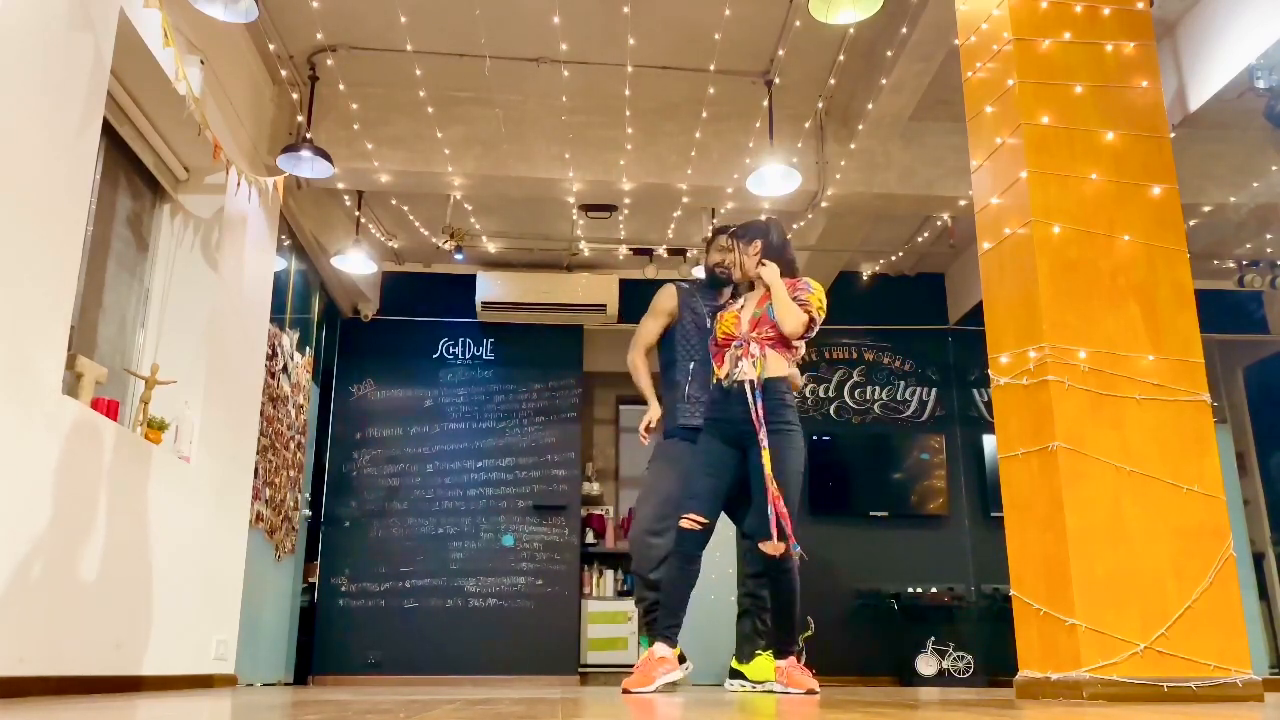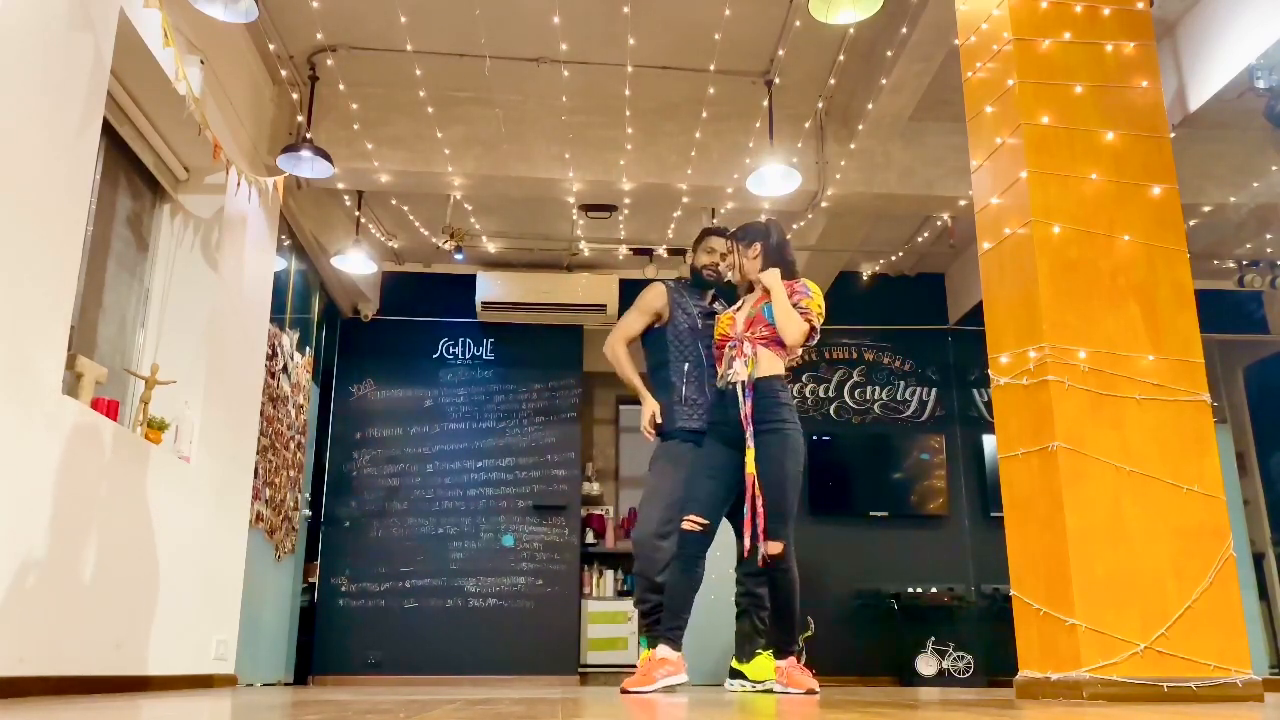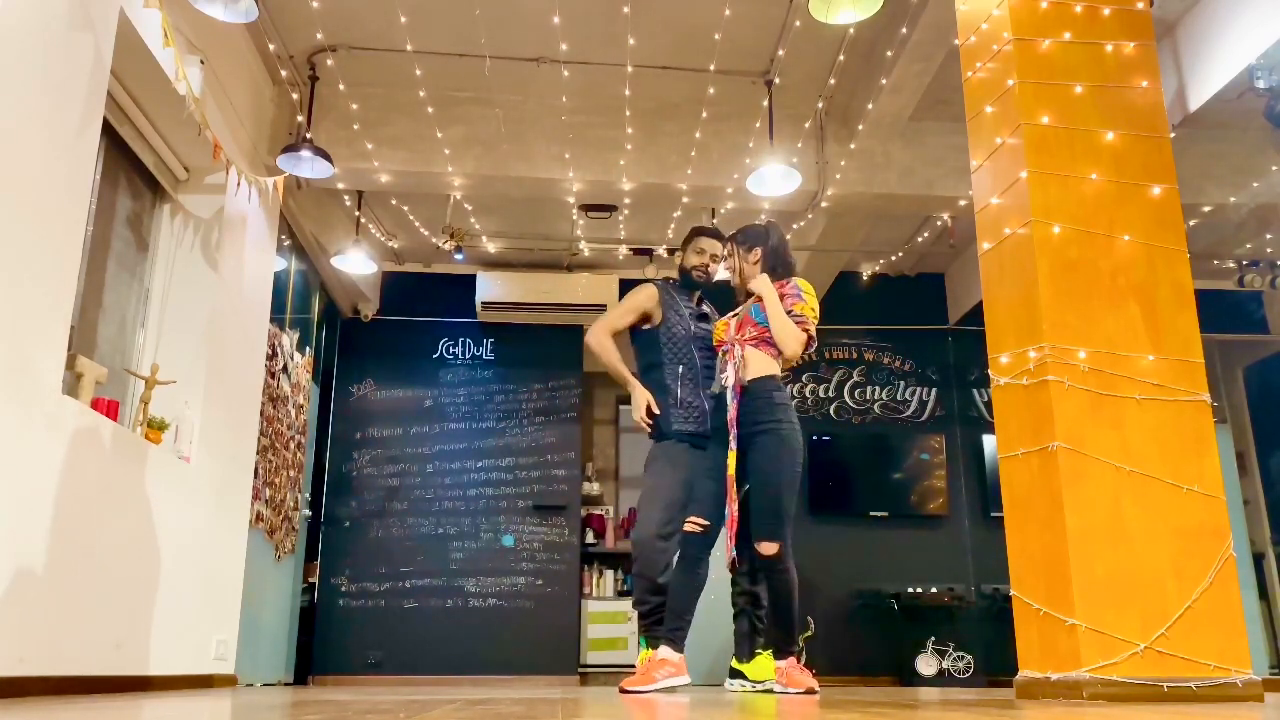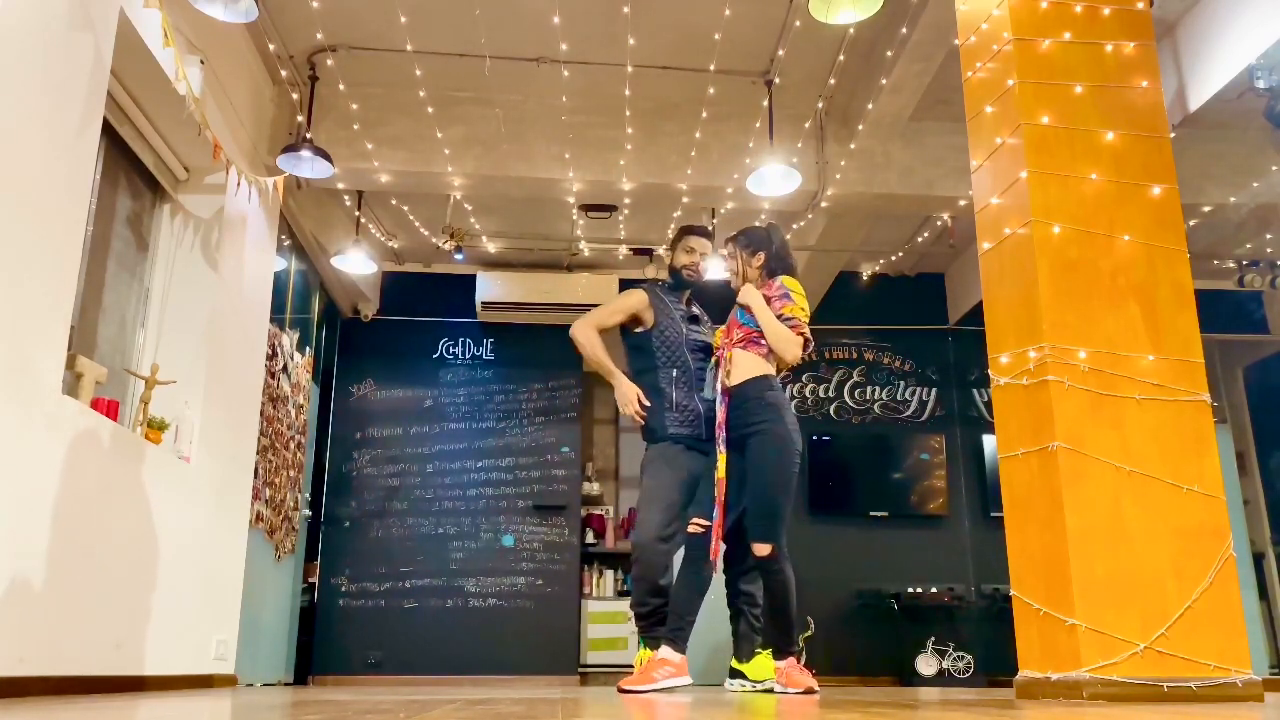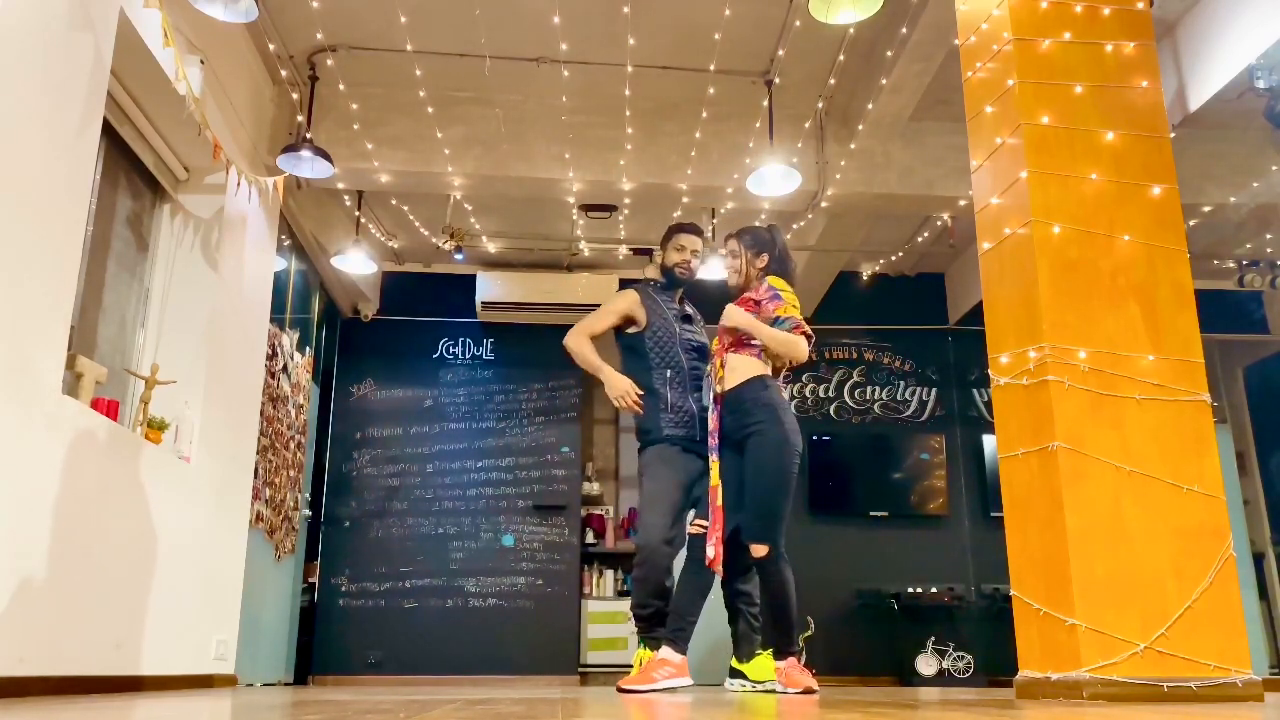
dt=0.2s
person 1, frame 1
left shoulder: (803, 289)
right shoulder: (731, 309)
left elbow: (793, 327)
left wrist: (775, 279)
left hip: (773, 415)
right hip: (720, 419)
left knee: (775, 543)
right knee: (688, 532)
left ankle: (786, 661)
right ankle: (663, 652)
person 1, frame 2
left shoulder: (800, 291)
right shoulder: (733, 310)
left elbow: (794, 337)
left wrist: (775, 285)
left hip: (771, 415)
right hip: (723, 420)
left knee: (773, 543)
right knee: (691, 534)
left ankle: (787, 661)
right ankle: (667, 654)
person 1, frame 3
left shoulder: (793, 290)
right shoulder: (736, 314)
left elbow: (792, 347)
left wrist: (767, 291)
left hip: (768, 415)
right hip: (726, 422)
left knee: (769, 545)
right knee: (695, 535)
left ankle: (787, 661)
right ankle: (670, 654)
person 1, frame 4
left shoulder: (782, 288)
right shoulder: (742, 311)
left elbow: (791, 352)
left wrist: (755, 301)
left hip: (764, 417)
right hip: (730, 424)
left knee: (764, 546)
right knee: (700, 536)
left ankle: (786, 660)
right ankle: (671, 654)
person 1, frame 5
left shoulder: (771, 290)
right shoulder: (743, 305)
left elbow: (800, 350)
left wrist: (743, 320)
left hip: (764, 420)
right hip: (732, 428)
left knee: (761, 547)
right knee: (719, 542)
left ankle: (787, 660)
person 2, frame 1
right shoulder: (676, 296)
left elbow: (793, 377)
right elbow: (637, 350)
right wrist: (653, 402)
right hip: (685, 438)
right knee: (649, 534)
left ankle: (750, 657)
person 2, frame 2
left shoulder: (729, 315)
right shoulder: (663, 295)
right elbow: (615, 343)
right wrist: (646, 397)
right hip: (682, 440)
right knee: (652, 537)
left ankle: (750, 657)
person 2, frame 3
left shoulder: (714, 317)
right shoulder: (653, 296)
right elbow: (597, 334)
right wrist: (635, 386)
right hip: (677, 442)
right knee: (651, 538)
left ankle: (749, 656)
right ankle: (658, 649)
person 2, frame 4
left shoulder: (702, 318)
right shoulder: (643, 300)
right elbow: (582, 329)
right wrist: (619, 380)
left hip: (721, 446)
right hip: (672, 445)
left knee: (744, 544)
right knee: (651, 540)
left ankle: (748, 657)
right ankle: (656, 648)
person 2, frame 5
left shoulder: (695, 318)
right shoulder: (635, 301)
right elbow: (575, 337)
right wrist: (608, 374)
left hip: (714, 446)
right hip: (667, 445)
right knee: (655, 541)
left ankle: (748, 656)
right ankle: (656, 648)
